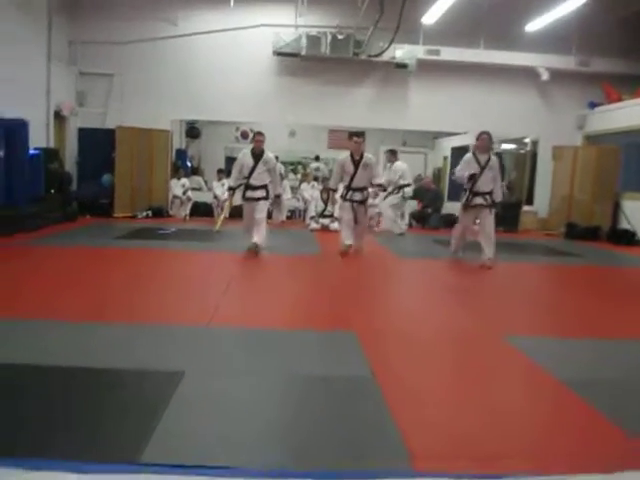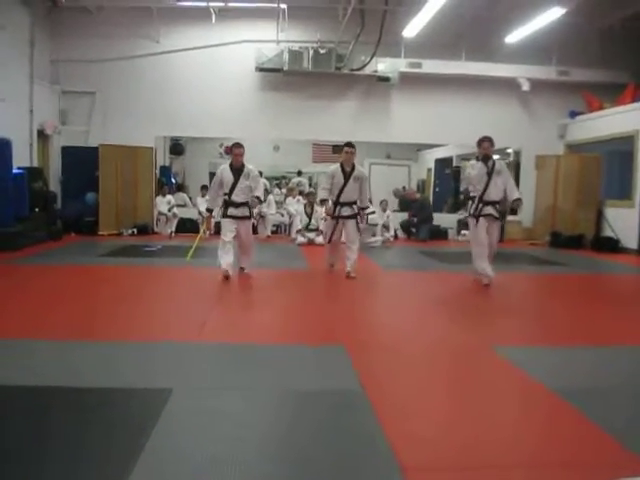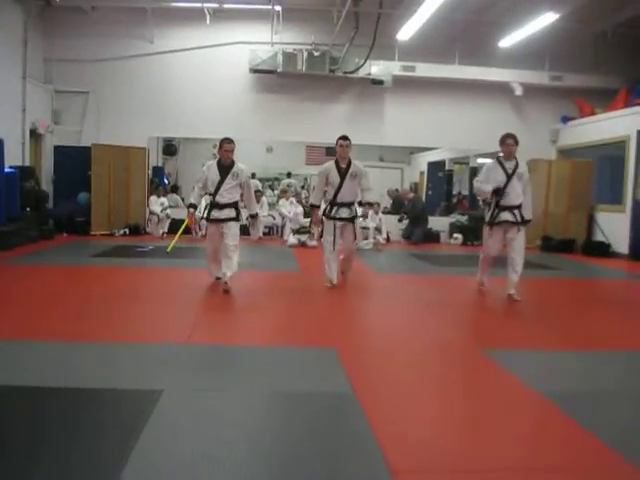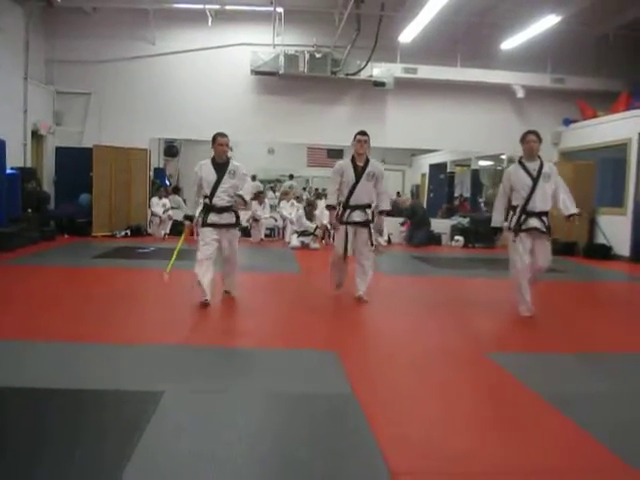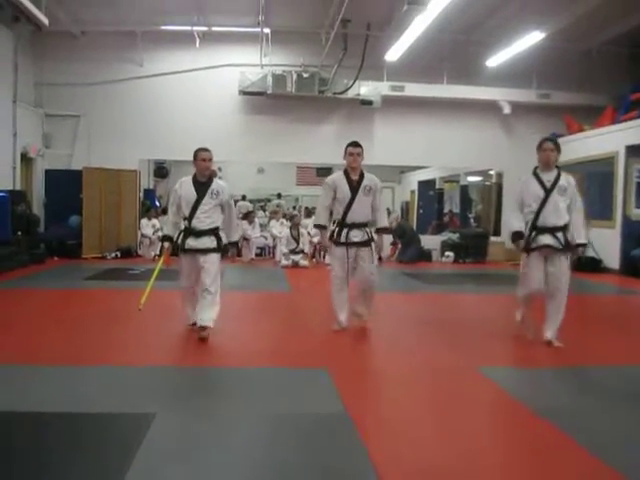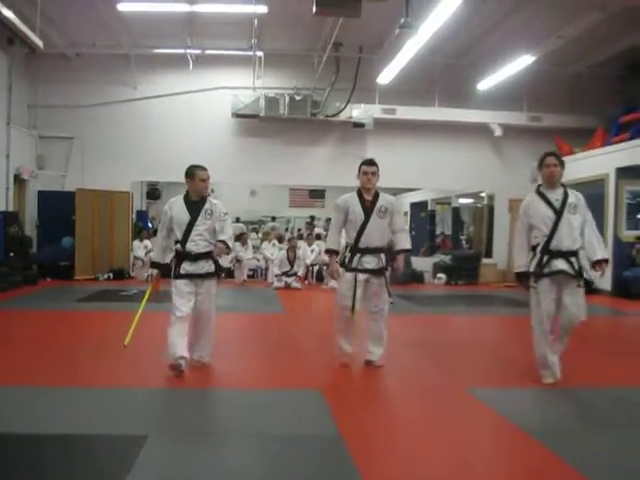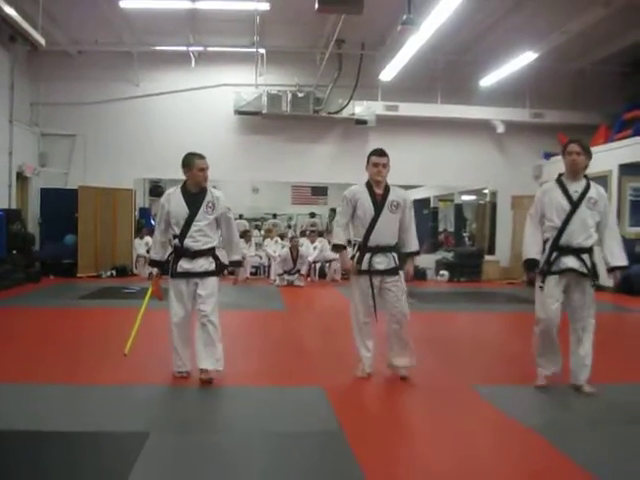
dt=0.5s
person 1, frame 1
left shoulder: (494, 161)
right shoulder: (468, 158)
left elbow: (497, 181)
right elbow: (458, 173)
left wrist: (497, 199)
right wrist: (468, 175)
left hip: (487, 200)
right hip: (470, 198)
left knee: (488, 230)
right knee: (463, 228)
left ankle: (488, 258)
right ankle: (455, 249)
person 1, frame 2
left shoulder: (501, 166)
right shoulder: (473, 165)
left elbow: (509, 184)
right elbow: (472, 180)
left wrist: (515, 199)
right wrist: (482, 163)
left hip: (495, 209)
right hip: (478, 208)
left knee: (492, 244)
right knee: (479, 243)
left ankle: (482, 269)
right ankle: (485, 274)
person 1, frame 3
left shoulder: (523, 169)
right shoulder: (491, 167)
left elbow: (526, 194)
right elbow: (478, 185)
left wrist: (527, 216)
right wrist: (492, 190)
left hip: (515, 216)
right hip: (495, 215)
left knee: (516, 254)
right knee: (489, 252)
left ankle: (513, 289)
right ankle: (482, 279)
person 1, frame 4
left shoulder: (550, 169)
right shoulder: (512, 171)
left elbow: (561, 191)
right elbow: (502, 198)
left wrist: (571, 211)
right wrist: (498, 223)
left hip: (541, 222)
right hip: (519, 222)
left knee: (541, 264)
right knee: (521, 265)
left ankle: (526, 297)
right ankle: (525, 305)
person 1, frame 5
left shoulder: (568, 181)
right shoulder: (527, 182)
left elbow: (576, 212)
right elbow: (518, 211)
left wrist: (578, 241)
right wrist: (517, 233)
left hip: (559, 240)
right hip: (534, 239)
left knee: (558, 289)
right knee: (531, 285)
left ankle: (551, 333)
right ankle: (523, 309)
person 1, frame 6
left shoulder: (576, 198)
right shoulder: (530, 202)
left elbow: (588, 229)
right elbow: (521, 237)
left wrist: (598, 257)
right wrist: (522, 270)
left hip: (571, 265)
right hip: (543, 265)
left knee: (574, 317)
right knee: (543, 319)
left ankle: (554, 352)
right ankle: (549, 370)
person 1, frame 7
left shoulder: (598, 193)
right shoulder: (547, 191)
left elbow: (608, 230)
right elbow: (534, 226)
left wrist: (615, 263)
right wrist: (532, 261)
left hip: (583, 263)
right hip: (552, 262)
left knee: (583, 322)
right knee: (546, 318)
left ankle: (580, 378)
right ankle: (545, 370)
person 2, frame 1
left shoulder: (269, 158)
right shoulder: (244, 155)
left elbow: (275, 177)
right elbow: (236, 172)
left wrist: (277, 194)
right wrist: (231, 188)
left hip: (262, 192)
right hip: (248, 191)
left knee: (260, 219)
right knee: (248, 221)
left ankle: (257, 244)
right ankle: (253, 242)
person 2, frame 2
left shoulder: (251, 171)
right shoulder: (222, 171)
left elbow: (258, 187)
right elbow: (214, 191)
left wrist: (256, 199)
right wrist: (209, 210)
left hip: (245, 211)
right hip: (228, 211)
left knee: (245, 242)
right knee: (226, 240)
left ankle: (243, 265)
right ankle: (226, 269)
person 2, frame 3
left shoulder: (241, 170)
right shoulder: (209, 167)
left elbow: (248, 193)
right elbow: (199, 188)
left wrist: (253, 214)
right wrist: (192, 208)
left hip: (231, 213)
right hip: (213, 212)
left knee: (231, 247)
right knee: (213, 248)
left ankle: (227, 280)
right ankle: (217, 274)
person 2, frame 4
left shoulder: (237, 168)
right shoulder: (202, 167)
left elbow: (246, 187)
right elbow: (195, 194)
left wrist: (240, 198)
right wrist: (190, 219)
left hip: (229, 218)
right hip: (208, 217)
left knee: (230, 256)
right knee: (204, 256)
left ankle: (228, 287)
right ankle: (205, 295)
person 2, frame 5
left shoulder: (221, 187)
right shoulder: (182, 185)
left elbow: (230, 216)
right elbow: (173, 214)
left wrist: (233, 241)
right wrist: (168, 240)
left hip: (211, 241)
right hip: (188, 240)
left knee: (210, 285)
right knee: (189, 285)
left ankle: (204, 325)
right ankle: (193, 318)
person 2, frame 6
left shoulder: (216, 206)
right shoulder: (173, 206)
left elbow: (226, 230)
right elbow: (163, 237)
left wrist: (222, 244)
right wrist: (157, 266)
left hip: (207, 266)
right hip: (181, 266)
left knee: (204, 314)
right knee: (180, 313)
left ankle: (198, 354)
right ankle: (178, 359)
person 2, frame 7
left shoulder: (217, 198)
right shoulder: (169, 198)
left elbow: (229, 232)
right elbow: (161, 233)
left wrist: (236, 263)
right wrist: (156, 265)
left hip: (207, 264)
right hip: (180, 264)
left knee: (208, 316)
right knee: (179, 317)
left ankle: (207, 367)
right ankle: (181, 365)
person 3, frame 1
left shoulder: (370, 160)
right shoulder: (343, 160)
left elbow: (376, 176)
right elbow: (336, 177)
left wrist: (377, 188)
right wrist: (332, 194)
left hip: (362, 194)
right hip: (348, 194)
left knee: (362, 223)
right knee: (346, 220)
left ankle: (358, 245)
right ankle: (347, 246)
person 3, frame 2
left shoulder: (361, 173)
right shoulder: (333, 171)
left elbow: (364, 193)
right elbow: (324, 189)
left wrist: (362, 211)
right wrist: (326, 205)
left hip: (352, 211)
right hip: (336, 209)
left knee: (353, 241)
right knee: (332, 239)
left ankle: (350, 269)
right ankle: (331, 261)
person 3, frame 3
left shoulder: (359, 169)
right shoulder: (326, 168)
left elbow: (366, 189)
right elbow: (318, 191)
left wrist: (367, 206)
right wrist: (315, 212)
left hip: (350, 212)
right hip: (332, 212)
left knee: (350, 247)
right knee: (331, 246)
left ankle: (344, 269)
right ankle: (331, 279)
person 3, frame 4
left shoulder: (377, 168)
right shoulder: (341, 166)
left elbow: (381, 193)
right elbow: (332, 190)
left wrist: (381, 216)
right wrist: (332, 213)
left hip: (365, 216)
right hip: (345, 214)
left knee: (365, 255)
right knee: (340, 253)
left ankle: (361, 291)
right ankle: (338, 279)
person 3, frame 5
left shoulder: (373, 182)
right shoulder: (333, 180)
left elbow: (377, 210)
right elbow: (323, 208)
left wrist: (380, 235)
right wrist: (323, 233)
left hip: (364, 235)
right hip: (341, 235)
left knee: (368, 278)
right knee: (339, 279)
left ankle: (361, 310)
right ankle: (341, 319)
person 3, frame 6
left shoulder: (390, 203)
right shoulder: (345, 201)
left elbow: (400, 229)
right elbow: (335, 231)
left wrist: (401, 253)
right wrist: (333, 259)
left hip: (378, 261)
right hip: (353, 261)
left knee: (378, 311)
right knee: (348, 307)
left ankle: (373, 354)
right ankle: (345, 348)
person 3, frame 7
left shoulder: (401, 197)
right shoulder: (353, 194)
left elbow: (408, 230)
right elbow: (340, 225)
left wrist: (410, 259)
right wrist: (343, 254)
left hip: (390, 261)
right hip: (363, 261)
left knee: (399, 313)
right knee: (363, 315)
left ankle: (399, 361)
right ankle: (365, 362)
